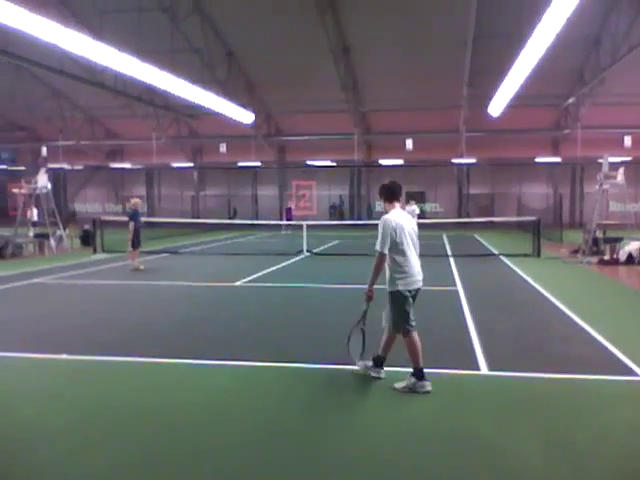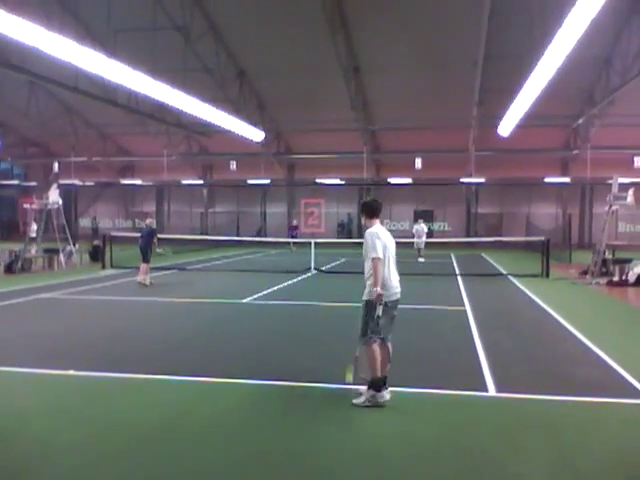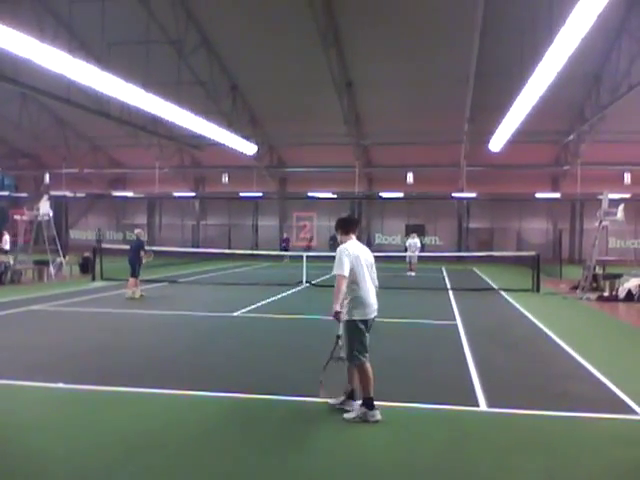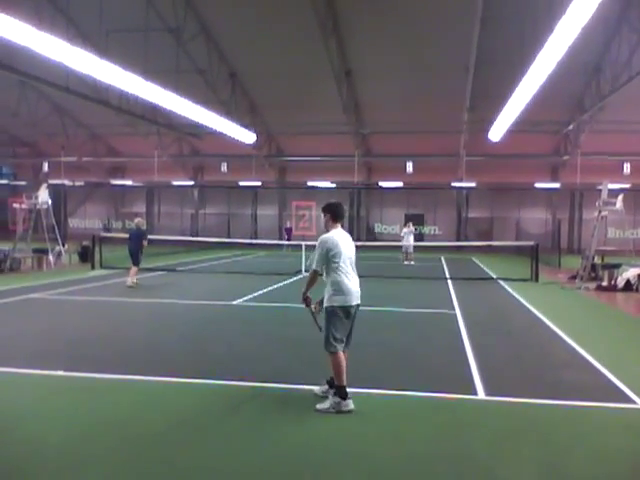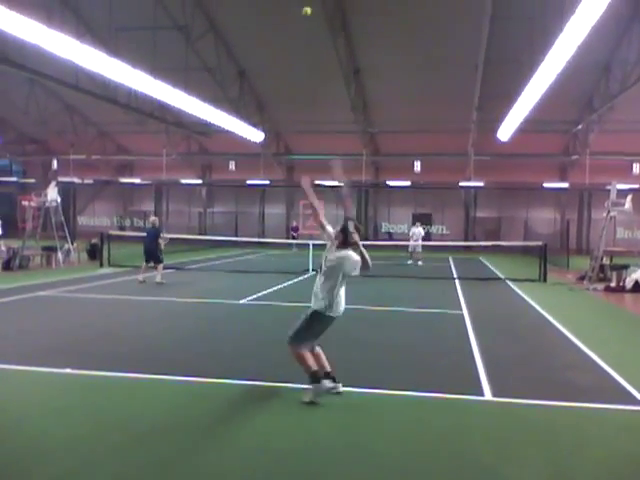
dt=1s
person 1, frame 1
left shoulder: (387, 220)
right shoulder: (409, 219)
left elbow: (382, 257)
left wrist: (370, 285)
left hip: (400, 281)
right hip: (413, 278)
left knee: (407, 329)
right knee: (391, 324)
left ankle: (419, 378)
right ankle: (377, 364)
person 1, frame 2
left shoulder: (372, 233)
right shoulder: (385, 233)
left elbow: (377, 261)
left wrist: (377, 288)
left hip: (379, 293)
right hip: (392, 292)
left knee: (370, 339)
right knee: (384, 339)
left ankle: (376, 390)
right ankle: (382, 385)
person 1, frame 3
left shoulder: (344, 249)
right shoulder: (365, 250)
left elbow: (341, 278)
left wrist: (337, 304)
left hip: (357, 309)
right hip: (368, 307)
left knee: (359, 358)
right knee: (354, 355)
left ankle: (369, 408)
right ankle: (349, 397)
person 1, frame 4
left shoulder: (326, 239)
right shoulder: (348, 239)
left elbow: (316, 271)
left wrist: (306, 292)
right wrist: (324, 298)
left hip: (339, 298)
right hip: (353, 296)
left knee: (334, 347)
right knee: (341, 345)
left ankle: (342, 398)
right ankle: (334, 385)
person 1, frame 5
left shoulder: (348, 257)
right shoulder: (334, 242)
left elbow: (366, 266)
right elbow: (319, 217)
left wrist: (359, 245)
right wrist: (308, 191)
left hip: (326, 308)
right hip: (321, 304)
left knee: (295, 343)
right knee: (308, 343)
left ankle: (318, 381)
right ankle: (329, 380)
